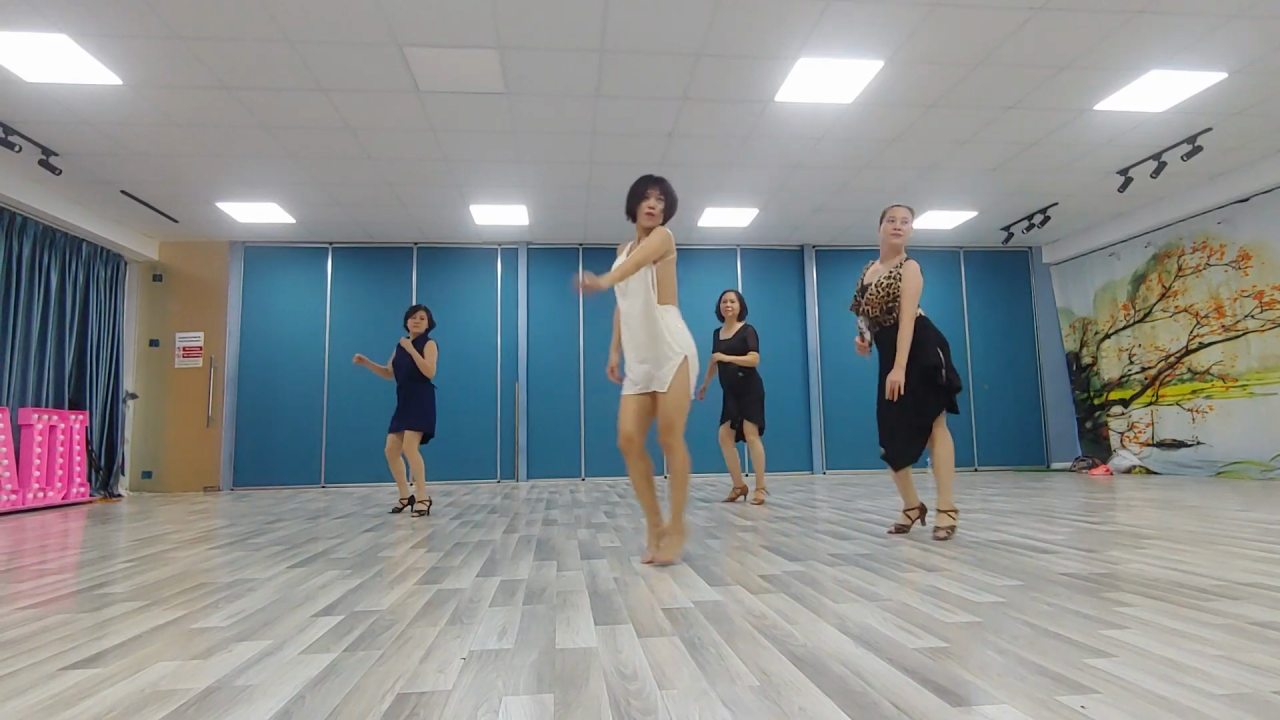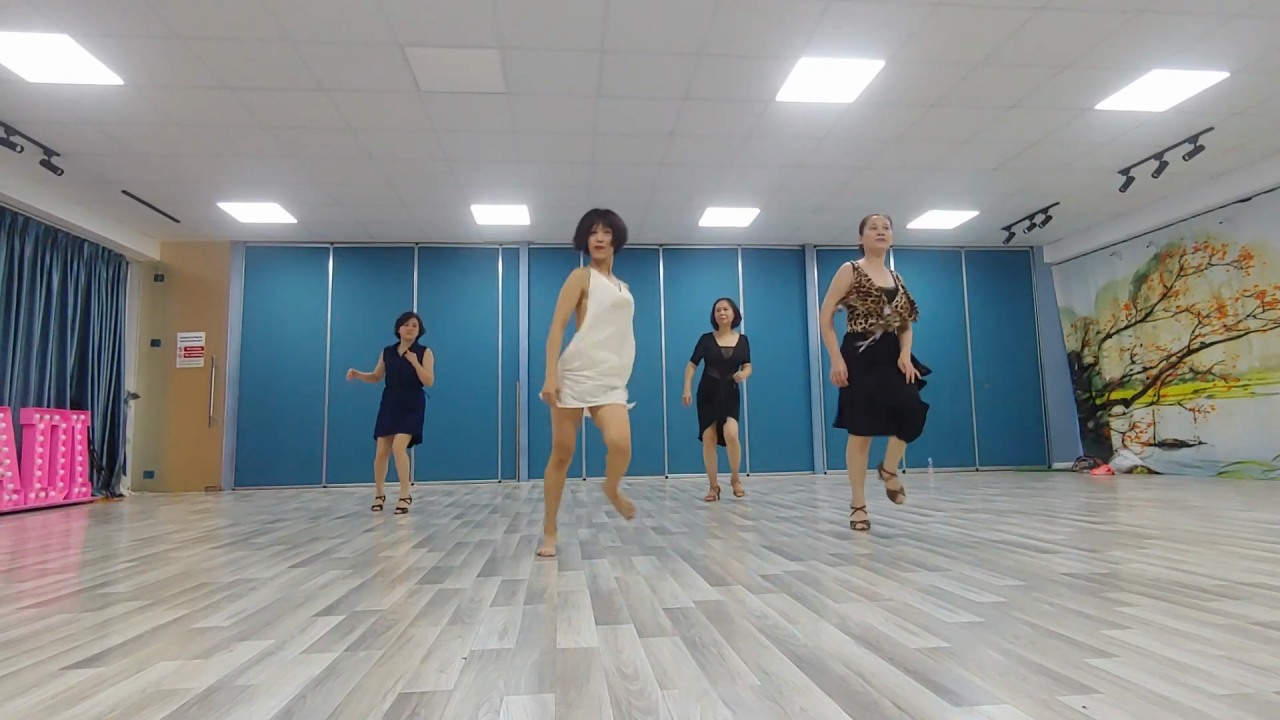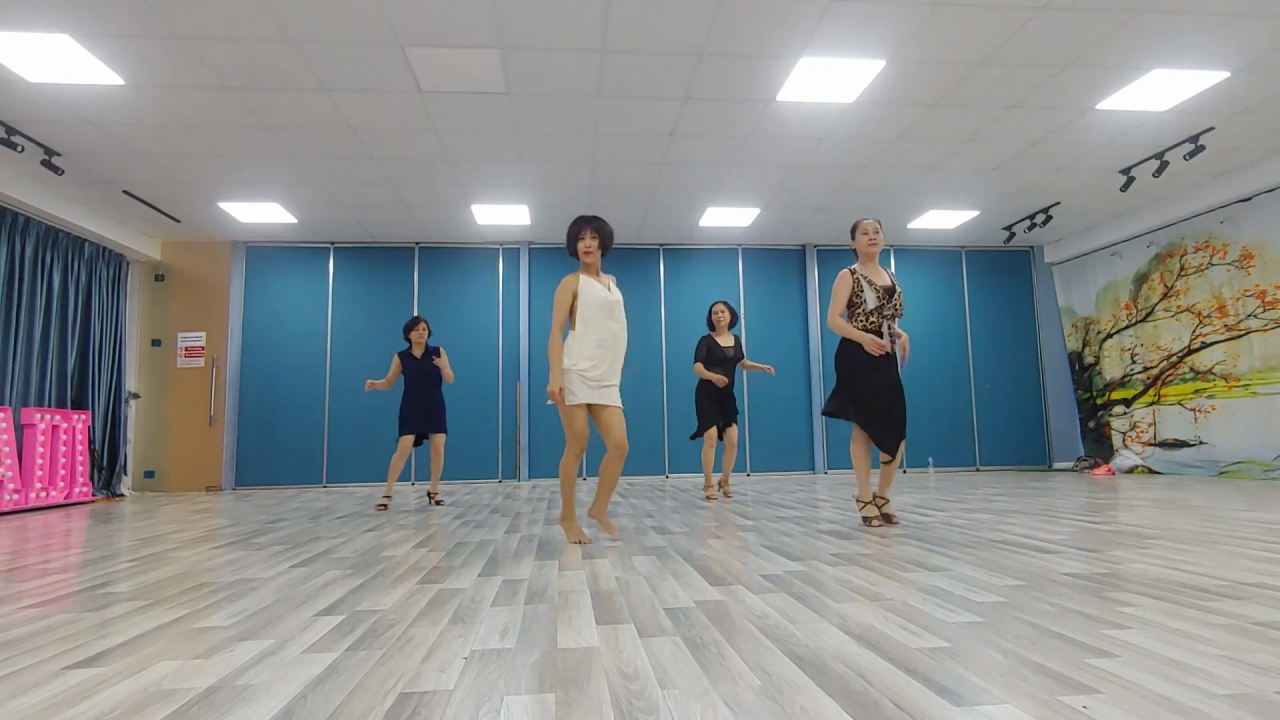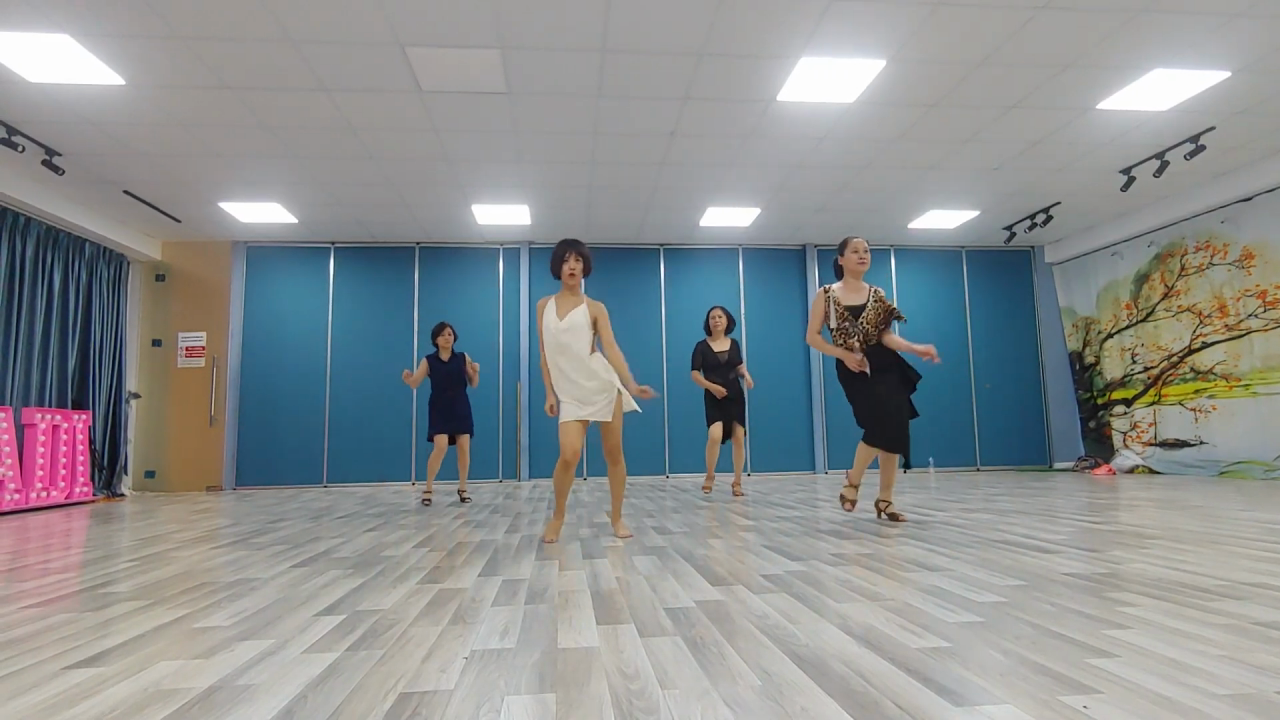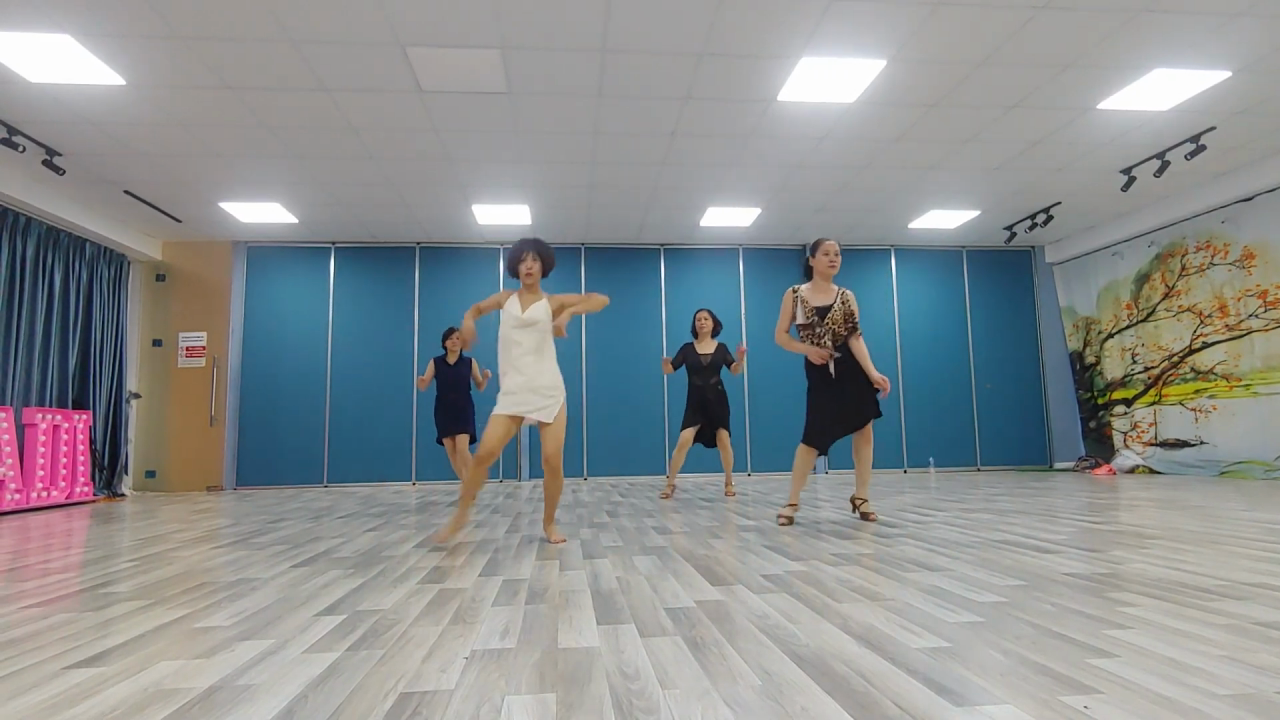
dt=0.4s
person 1, frame 1
left shoulder: (663, 239)
right shoulder: (624, 248)
left elbow: (632, 267)
left wrist: (603, 281)
right wrist: (614, 351)
left hip: (671, 350)
right hip: (641, 359)
left knee: (670, 437)
right knee: (628, 441)
left ankle: (676, 528)
right ankle: (656, 527)
person 1, frame 2
left shoulder: (621, 288)
right shoulder: (580, 277)
right elbow: (557, 327)
left wrist: (624, 373)
right wrist: (550, 374)
left hip: (610, 379)
right hip: (574, 374)
left knee: (620, 444)
right knee: (561, 453)
left ankle: (611, 488)
right ankle: (550, 531)
person 1, frame 3
left shoulder: (611, 282)
right shoulder: (570, 283)
right elbow: (555, 332)
left wrist: (615, 357)
right wrist: (555, 374)
left hip: (606, 378)
right hip: (575, 372)
left knee: (619, 445)
right knee: (577, 445)
left ankle: (599, 508)
right ankle: (568, 517)
person 1, frame 4
left shoulder: (594, 308)
right shoulder: (544, 305)
left elbow: (610, 349)
right elbow: (545, 353)
left wrist: (631, 386)
right wrist: (549, 394)
left hip: (603, 387)
right hip: (569, 394)
left knee: (613, 455)
right knee: (568, 456)
left ankle: (616, 517)
right ankle: (557, 516)
person 1, frame 5
left shoulder: (554, 302)
right shoulder: (505, 299)
left elbow: (602, 300)
right elbow: (474, 309)
left wrist: (570, 313)
right wrist: (467, 323)
left hip: (549, 391)
right hip: (512, 393)
left knee: (552, 461)
right knee: (484, 454)
left ankle: (549, 523)
right ankle: (459, 517)
person 2, frame 1
left shoulder: (909, 268)
right shoulder: (869, 269)
left elbow: (907, 318)
left wrist: (899, 368)
right wrist: (864, 338)
left hip: (921, 350)
right hip: (891, 354)
left knee: (933, 425)
right knee: (893, 435)
left ankle: (946, 508)
right ankle: (912, 507)
person 2, frame 2
left shoulder: (896, 279)
right shoulder: (849, 271)
left elbow: (906, 323)
right elbow: (825, 316)
left wrist: (905, 354)
right wrist: (835, 358)
left hip: (890, 354)
right hip: (859, 355)
left knee: (908, 411)
right knee: (860, 430)
left ankle: (889, 470)
right ankle: (858, 505)
person 2, frame 3
left shoulder: (890, 277)
right shoulder: (848, 276)
right elbow: (833, 319)
left wrist: (900, 335)
right wrist: (864, 338)
left hip: (884, 357)
right hip: (857, 357)
left knee: (894, 427)
right knee: (865, 425)
left ankle: (882, 496)
right ankle: (865, 498)
person 2, frame 4
left shoulder: (877, 295)
right shoulder: (825, 294)
left elbow: (885, 336)
right elbow: (812, 336)
left wrist: (915, 348)
right wrist: (844, 354)
left hip: (885, 365)
right hip: (853, 369)
left knee: (895, 431)
right knee: (884, 427)
left ankle: (885, 501)
right ankle: (852, 480)
person 2, frame 5
left shoulder: (846, 296)
right shoulder: (794, 294)
left elbow: (855, 337)
right elbow: (780, 335)
left wrist: (872, 372)
right wrist: (808, 349)
left hip: (851, 366)
right hip: (820, 369)
left knee: (864, 429)
right knee: (814, 436)
left ankle: (860, 499)
right ankle: (792, 501)
person 3, frame 1
left shoulder: (747, 330)
right shoulder: (717, 333)
left elbow: (754, 359)
right elbow: (715, 362)
left wrist: (727, 357)
right wrist: (704, 384)
left hip: (749, 388)
right hip: (729, 392)
left knee: (751, 435)
right knee: (724, 439)
left ankle: (760, 487)
right ankle: (739, 486)
person 3, frame 2
left shoulder: (742, 340)
right shoulder: (706, 339)
left elbow: (748, 367)
right elbow: (692, 365)
left wrist: (743, 373)
right wrist: (687, 388)
left hip: (730, 395)
right hip: (708, 395)
left knee: (731, 434)
right knee: (708, 439)
left ankle: (735, 479)
right ankle: (713, 487)
person 3, frame 3
left shoulder: (735, 340)
right shoulder: (706, 341)
left elbow: (742, 362)
right elbow: (697, 368)
left wrist: (762, 367)
right wrist: (713, 376)
left hip: (727, 396)
right hip: (707, 394)
left knee: (732, 440)
right knee: (711, 439)
left ankle: (724, 481)
right ankle: (708, 485)
person 3, frame 4
left shoulder: (734, 344)
right shoulder: (702, 346)
right elbow: (695, 374)
left wrist: (746, 376)
right wrist: (712, 387)
left hip: (735, 396)
right hip: (713, 398)
left knee: (739, 438)
right knee: (715, 436)
left ankle: (737, 483)
right ankle: (710, 477)
person 3, frame 5
left shoulder: (720, 348)
right shoulder: (687, 348)
left elbow: (735, 370)
right elbow: (669, 369)
left wrist: (740, 358)
right wrist: (665, 364)
left hip: (717, 399)
right hip: (694, 401)
left knee: (723, 441)
right knee: (684, 441)
left ankle: (728, 483)
right ankle: (670, 483)
person 4, frame 1
left shoulder: (428, 344)
right shoulder: (400, 346)
left elbow: (430, 372)
right elbow: (390, 373)
left wrist: (411, 350)
right wrist: (366, 362)
left hip: (421, 400)
right hip: (404, 401)
left knee: (409, 447)
right knee: (391, 450)
left ankle: (423, 498)
right ankle: (406, 496)
person 4, frame 2
left shoulder: (424, 352)
right shoulder: (387, 352)
left elbow: (429, 382)
right elbow: (376, 377)
left wrist: (415, 363)
right wrist: (357, 374)
left hip: (412, 406)
right hip: (389, 404)
left knee: (398, 448)
right knee: (381, 453)
left ankle: (405, 496)
right ankle: (379, 494)
person 4, frame 3
left shoulder: (438, 352)
right shoulder: (401, 357)
left elbow: (450, 379)
right elbow: (389, 382)
left wrist: (443, 367)
right wrist: (374, 384)
left hip: (435, 406)
right hip: (411, 406)
left knee: (438, 450)
right knee: (403, 449)
left ankle: (433, 490)
right ankle: (387, 493)
person 4, frame 4
left shoulder: (463, 358)
right shoulder: (428, 360)
left elbow: (473, 384)
right elbow: (415, 383)
left wrist: (475, 372)
right wrist: (407, 377)
left hip: (461, 408)
right hip: (439, 408)
left knee: (464, 449)
right knee: (440, 448)
left ankle: (462, 489)
right ankle: (428, 488)
person 4, frame 5
left shoulder: (470, 362)
right shoulder: (435, 363)
left elbow: (480, 387)
right elbow: (423, 387)
left wrist: (486, 378)
right wrist: (420, 382)
left hip: (464, 409)
right hip: (444, 410)
left knee: (462, 448)
right knee: (451, 451)
